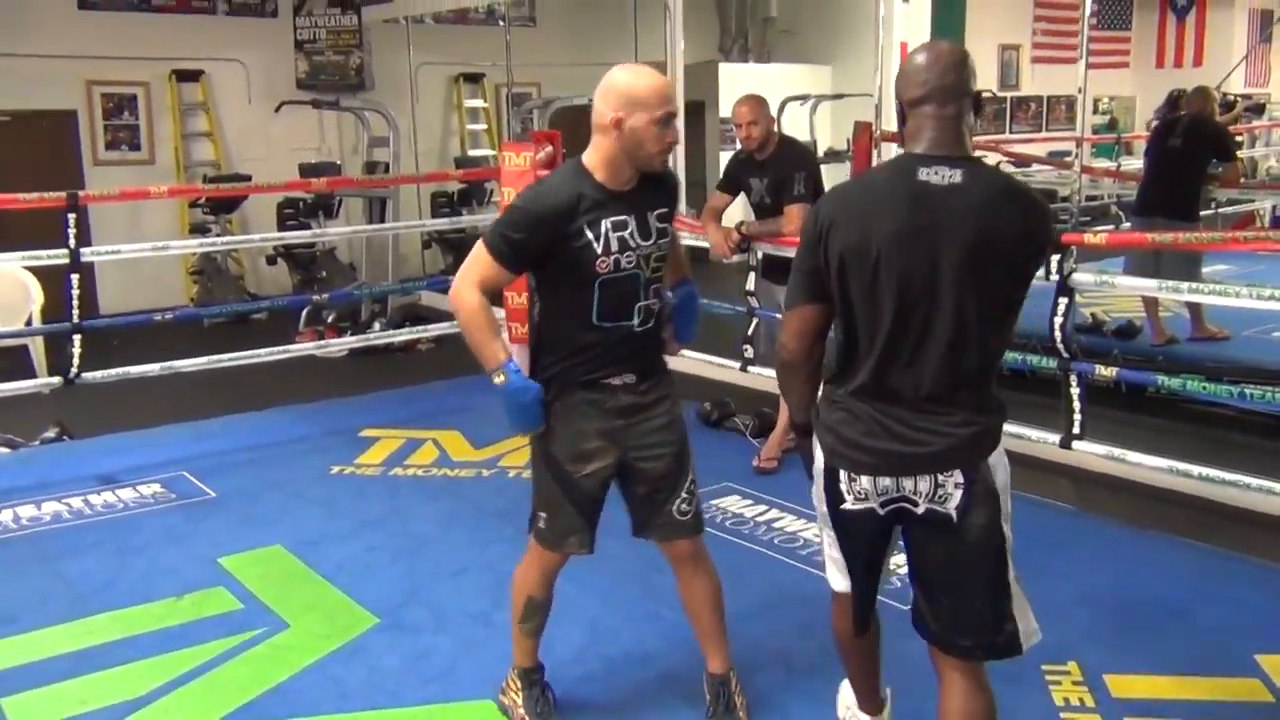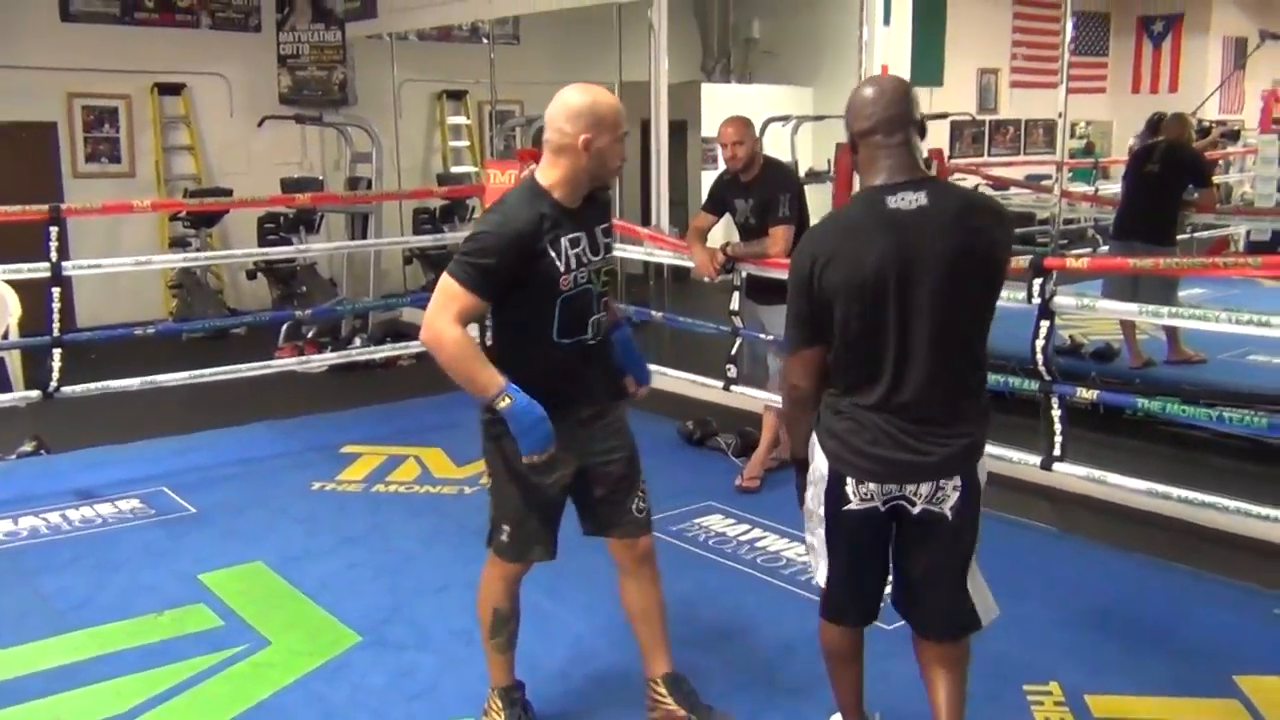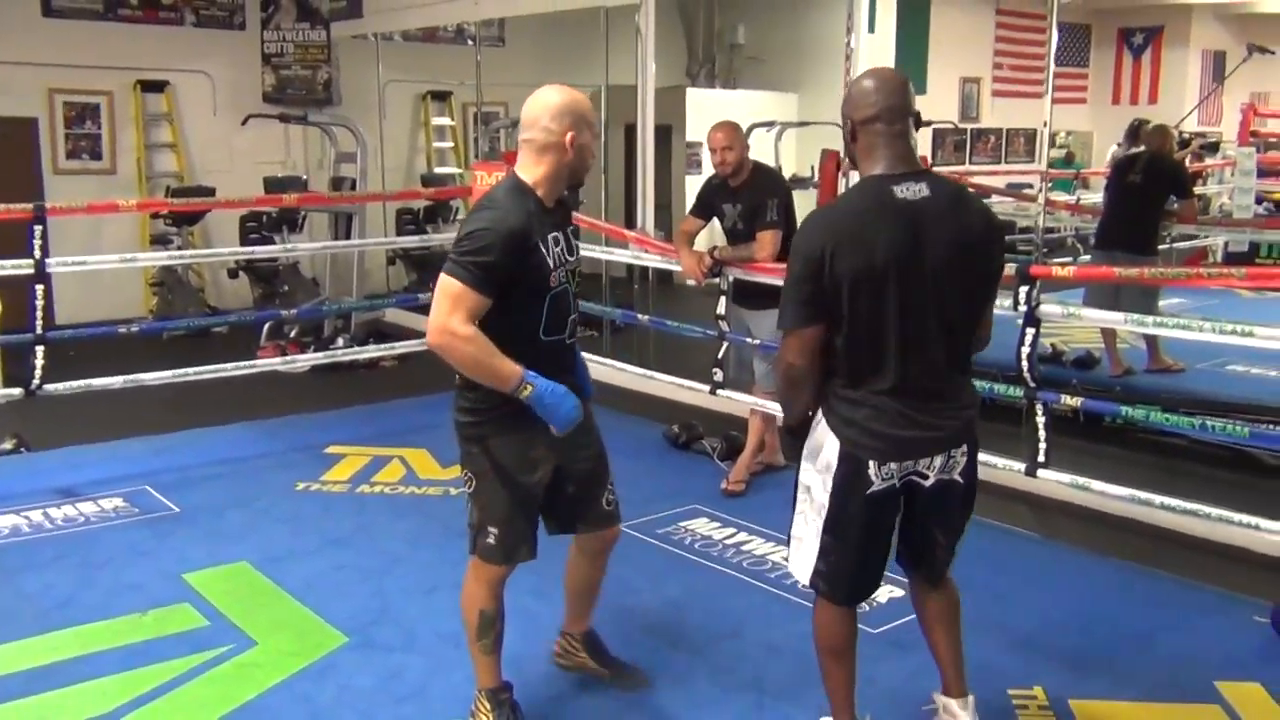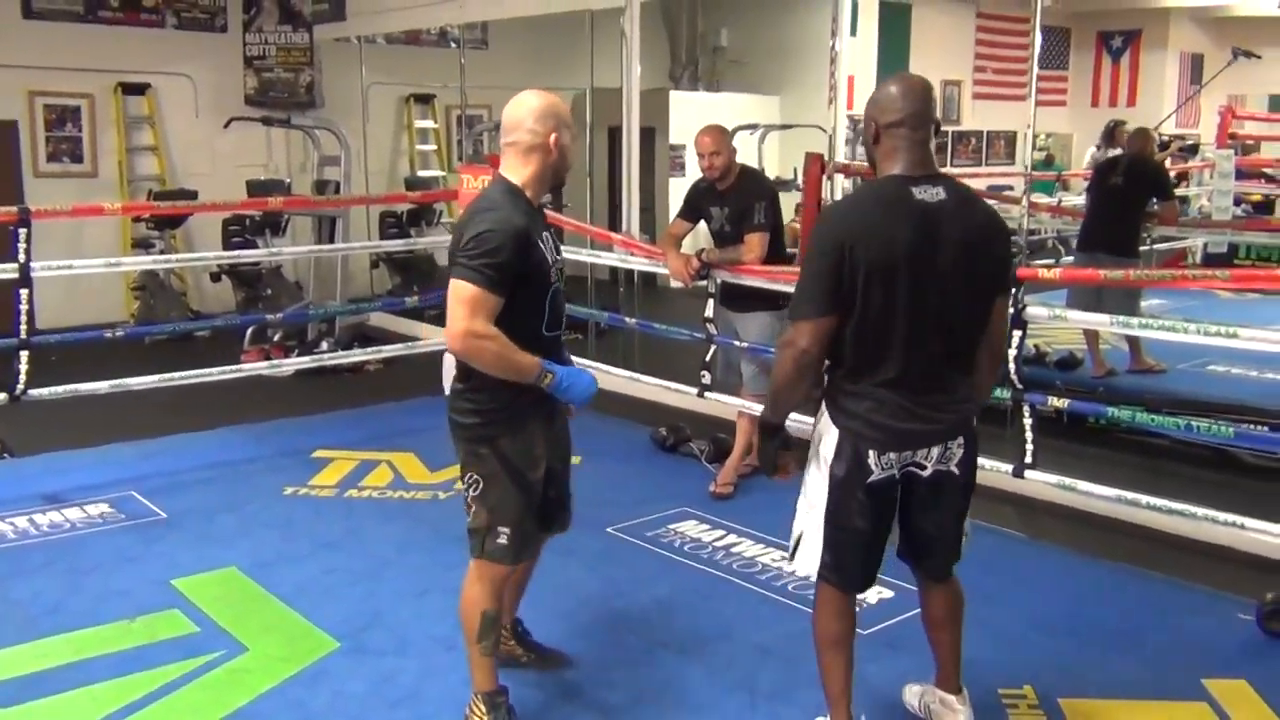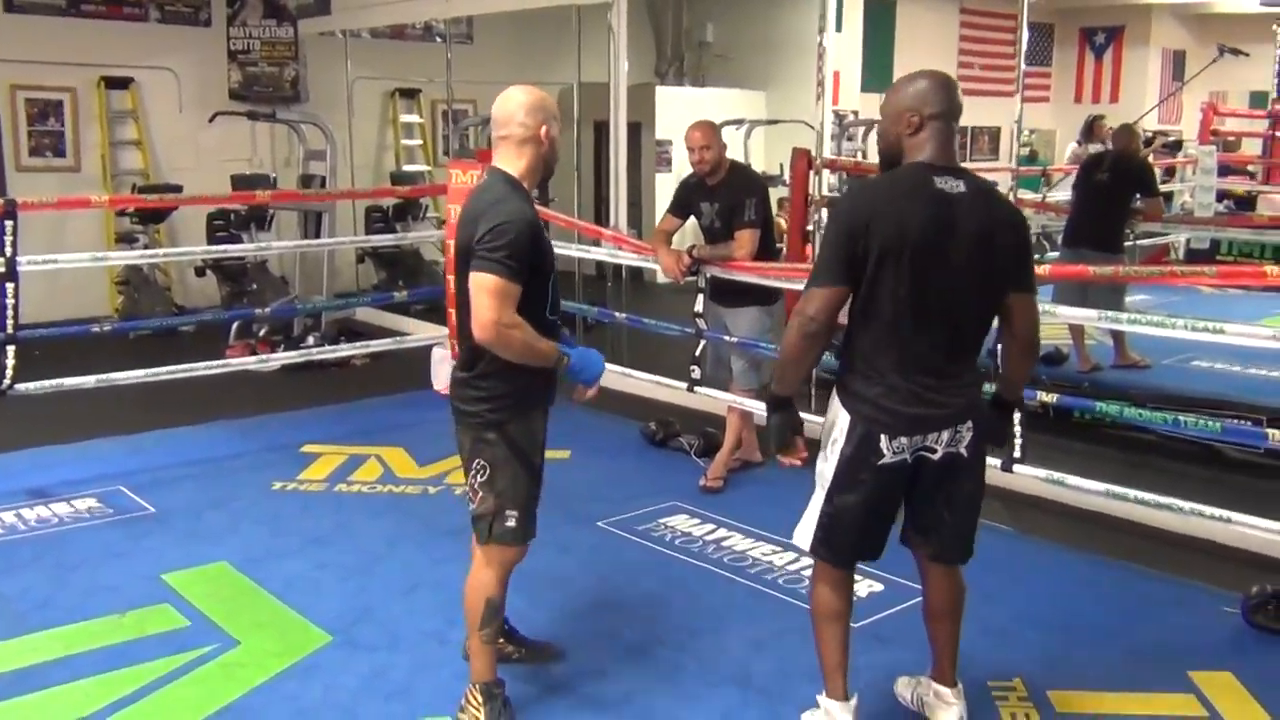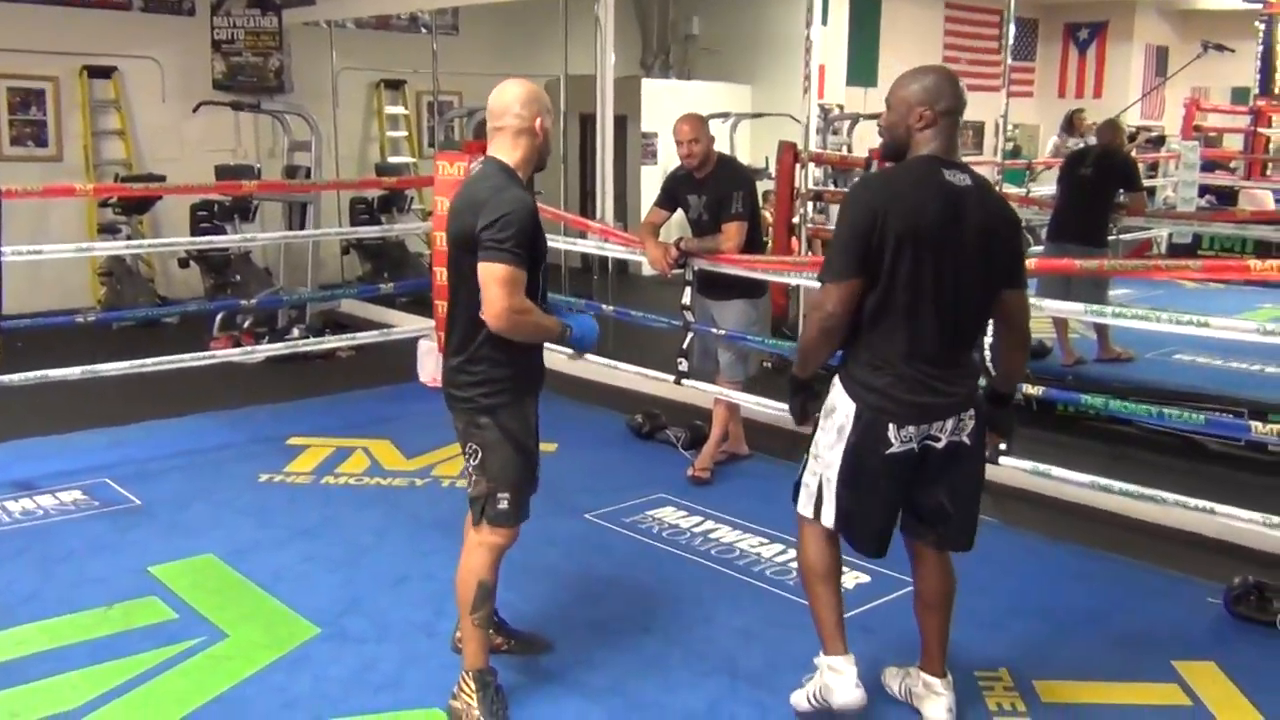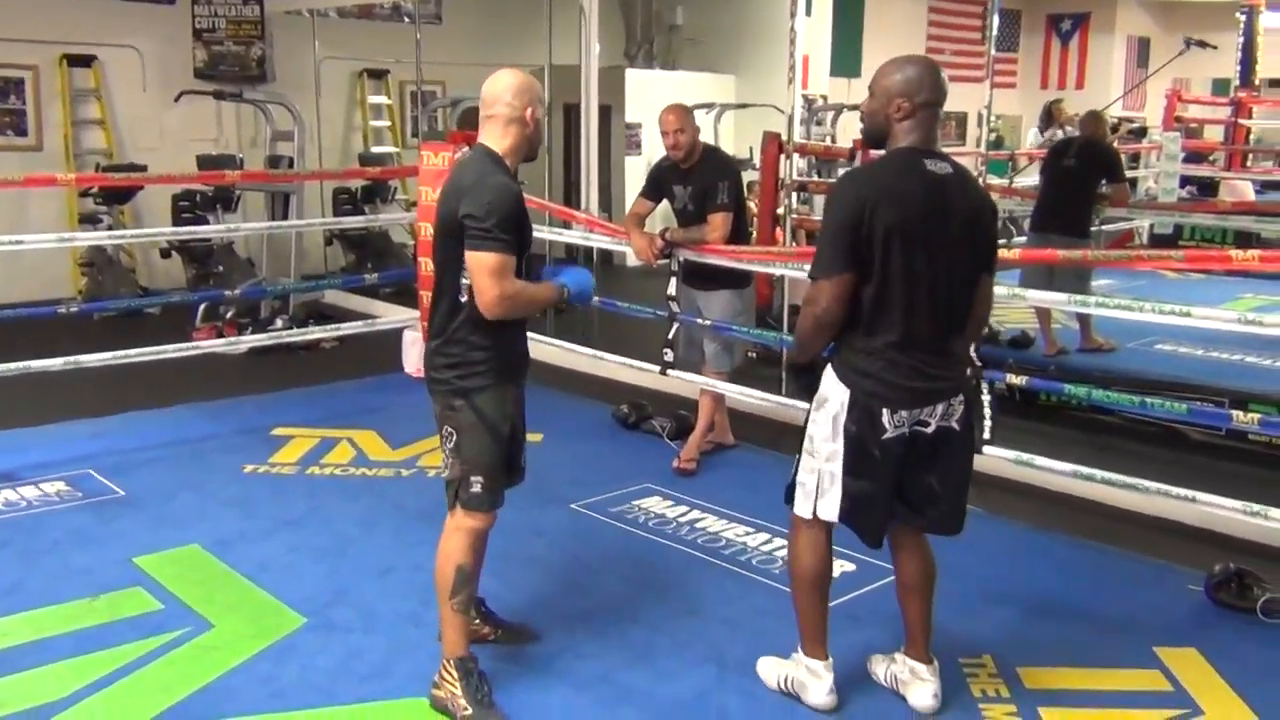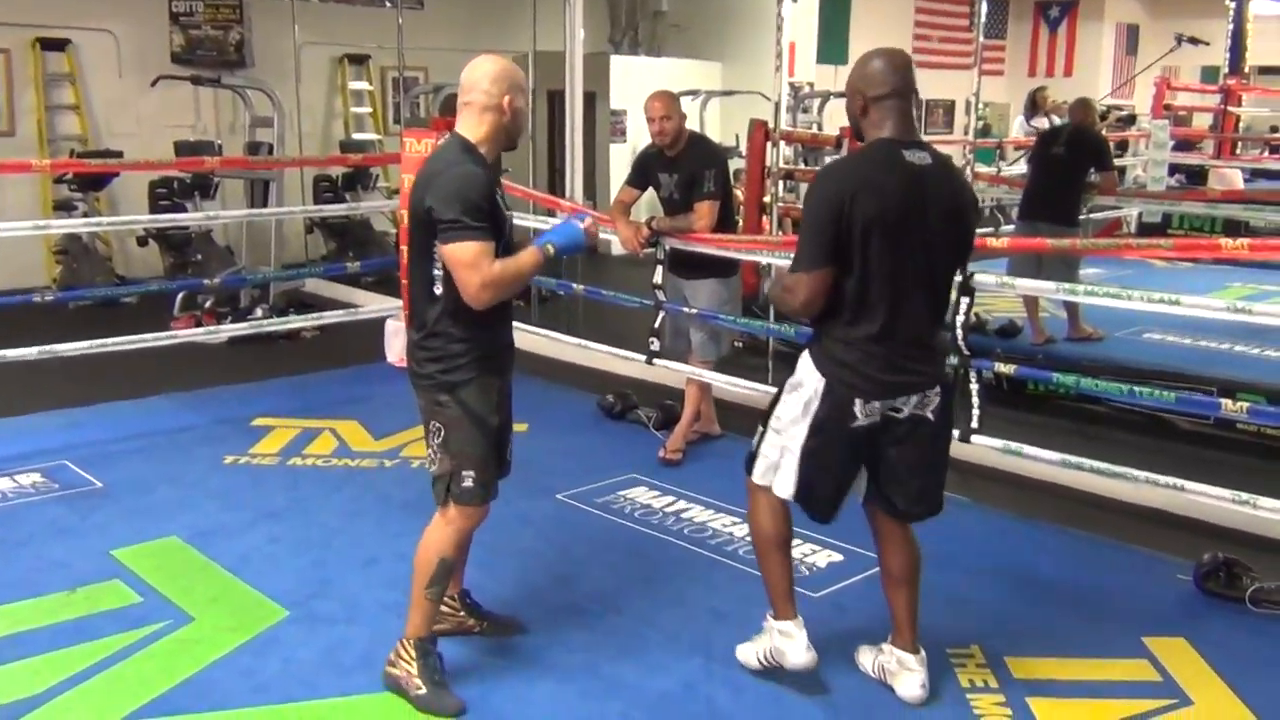
dt=0.2s
person 1, frame 1
left shoulder: (842, 207)
right shoulder: (1023, 212)
left elbow: (795, 349)
left wrist: (804, 426)
left hip: (851, 449)
right hip: (959, 457)
left knee: (851, 592)
right knee: (962, 649)
person 1, frame 2
left shoulder: (826, 242)
right shoulder: (987, 222)
left elbow: (802, 382)
left wrist: (804, 458)
left hip: (850, 458)
right hip: (949, 458)
left knee: (842, 607)
right knee: (942, 620)
person 1, frame 3
left shoulder: (829, 228)
right shoulder: (976, 217)
left elbow: (799, 360)
right elbow: (978, 334)
left wrist: (795, 422)
left hip: (856, 438)
right hip: (948, 435)
left knee: (835, 591)
right knee: (931, 572)
person 1, frame 4
left shoulder: (848, 220)
right shoulder: (984, 222)
left elbow: (806, 344)
right elbow: (992, 342)
left wrist: (772, 424)
left hip: (861, 431)
right hip: (946, 431)
left knee: (837, 584)
right knee: (936, 570)
person 1, frame 5
left shoulder: (865, 202)
right shoulder: (1000, 214)
left elbow: (814, 317)
right elbow: (1022, 330)
left wrist: (779, 400)
right wrist: (1003, 405)
left hip: (870, 415)
right hip: (955, 416)
left knee: (829, 561)
right knee: (938, 555)
person 1, frame 6
left shoulder: (876, 193)
right shoulder: (995, 207)
left elbow: (832, 310)
right elbow: (1015, 324)
left wrist: (801, 379)
right wrist: (1001, 400)
left hip: (873, 399)
right hip: (952, 405)
left knee: (816, 518)
right knee: (930, 543)
left ankle: (838, 665)
person 1, frame 7
left shoulder: (862, 187)
right shoulder: (974, 196)
left elbow: (825, 306)
right elbow: (979, 309)
left wrist: (800, 359)
left hip: (864, 388)
right hip: (942, 390)
left knee: (809, 520)
right knee: (909, 528)
left ankle: (813, 666)
right ankle: (917, 666)
person 1, frame 8
left shoulder: (842, 180)
right shoulder: (953, 184)
left elbow: (805, 297)
left wrist: (779, 285)
left hip: (841, 373)
right hip: (919, 376)
left knee: (768, 485)
right knee: (893, 513)
left ankle: (785, 629)
right ankle: (906, 655)
person 2, frame 1
left shoulder: (661, 185)
right shoulder: (550, 205)
right elbow: (466, 291)
left wrist: (682, 294)
right wrist: (509, 376)
left hip: (650, 396)
right hip: (570, 408)
left knee: (685, 546)
right knee: (549, 550)
person 2, frame 2
left shoulder: (595, 204)
right shoulder: (510, 227)
right elbow: (439, 329)
left wrist: (617, 334)
right wrist: (510, 403)
left hip: (596, 409)
right hip: (532, 425)
left knee: (636, 545)
right knee: (510, 560)
person 2, frame 3
left shoulder: (555, 209)
right shoulder: (500, 223)
right elbow: (445, 330)
right wrist: (530, 389)
left hip: (561, 411)
right hip: (502, 424)
left knee: (600, 528)
right knee: (494, 559)
left ankle: (577, 638)
person 2, frame 4
left shoulder: (525, 212)
right shoulder: (499, 224)
right elbow: (466, 335)
left wrist: (553, 376)
right wrist: (554, 377)
left hip: (533, 413)
right hip: (495, 422)
left knee: (537, 534)
right knee: (494, 558)
left ankle: (507, 632)
person 2, frame 5
left shoulder: (498, 198)
right shoulder: (511, 214)
right elbow: (493, 327)
left wrist: (555, 356)
right wrist: (567, 359)
left hip: (508, 398)
right hip: (498, 405)
left knee: (496, 528)
right knee: (501, 543)
left ankle: (490, 632)
person 2, frame 6
left shoulder: (484, 186)
right shoulder: (510, 203)
right elbow: (505, 312)
left wrist: (552, 318)
right wrist: (569, 329)
left hip: (497, 380)
right hip: (491, 388)
left knee: (494, 517)
right knee: (494, 528)
left ankle: (480, 623)
person 2, frame 7
left shoulder: (480, 175)
right shoulder: (492, 188)
right elbow: (495, 297)
left wrist: (550, 280)
right wrist: (564, 288)
left hip: (491, 366)
right hip: (470, 373)
left knee: (485, 500)
right knee: (471, 513)
left ankle: (468, 611)
person 2, frame 8
left shoulder: (474, 166)
right shoulder: (455, 177)
right elbow: (481, 286)
left wrist: (543, 240)
right wrist: (550, 245)
left hip: (483, 360)
right hip: (453, 368)
left knee: (474, 495)
right knee: (462, 506)
left ankle: (453, 604)
right ankle: (411, 652)
person 3, frame 1
left shoulder: (797, 158)
right shoulder: (741, 162)
left elbow: (793, 224)
right elbow: (711, 208)
left wrist: (743, 230)
right wrist: (713, 230)
right hip: (771, 267)
left ankle: (779, 434)
person 3, frame 2
left shoulder: (781, 179)
right shoulder: (726, 182)
left elbow: (778, 246)
right elbow: (697, 227)
left wrist: (727, 250)
right wrist: (699, 250)
left hip: (789, 292)
right hip: (755, 288)
left knee: (780, 372)
right knee: (765, 371)
left ankle: (762, 455)
right ankle: (784, 445)
person 3, frame 3
left shoulder: (770, 185)
right shoulder: (714, 187)
left elbow: (766, 251)
right elbow: (685, 231)
left wrist: (715, 254)
right wrist: (687, 254)
left hip: (776, 297)
right hip: (742, 293)
left knee: (766, 378)
right knee: (755, 376)
left ankle: (746, 459)
right ankle: (772, 449)
person 3, frame 4
left shoulder: (757, 188)
right shoulder: (701, 191)
left elbow: (753, 254)
right elbow: (671, 235)
left wrist: (703, 257)
right wrist: (673, 257)
left hip: (764, 300)
right hip: (729, 296)
left knee: (754, 381)
right knee: (743, 379)
left ankle: (734, 463)
right ankle: (759, 452)
person 3, frame 5
left shoulder: (747, 184)
right shoulder: (691, 186)
left elbow: (744, 249)
right elbow: (662, 231)
left wrist: (693, 253)
right wrist: (664, 253)
left hip: (754, 295)
right hip: (719, 291)
left knee: (744, 376)
right knee: (731, 375)
left ankle: (723, 457)
right ankle: (749, 447)
person 3, frame 6
left shoulder: (734, 177)
right shoulder: (678, 179)
left elbow: (731, 242)
right elbow: (649, 223)
left wrist: (681, 245)
right wrist: (652, 245)
left hip: (741, 288)
right hip: (706, 284)
left knee: (731, 369)
right knee: (717, 367)
left ankle: (710, 449)
right ankle: (735, 440)
person 3, frame 7
left shoulder: (720, 167)
right shoulder: (664, 170)
left elbow: (716, 233)
right elbow: (634, 214)
left wrist: (666, 236)
right wrist: (637, 236)
left hip: (727, 278)
right hip: (692, 274)
left knee: (716, 359)
right knee: (703, 357)
left ankle: (695, 440)
right ankle: (721, 430)
person 3, frame 8
left shoulder: (706, 155)
right shoulder: (650, 157)
left elbow: (703, 222)
right elbow: (620, 203)
left wrist: (653, 225)
right wrist: (622, 225)
left hip: (713, 266)
right hip: (678, 262)
left knee: (702, 349)
right knee: (689, 346)
left ankle: (682, 430)
right ankle: (707, 420)
person 4, frame 1
left shoulder: (1163, 125)
right shoulder: (1215, 129)
right elbow: (1233, 175)
right wrist: (1207, 176)
left hip: (1146, 205)
right hip: (1180, 209)
left knee: (1146, 271)
right knee: (1187, 272)
left ankle: (1157, 330)
right ankle: (1199, 327)
person 4, frame 2
left shoulder: (1141, 151)
right shoulder: (1192, 156)
right elbow: (1209, 202)
right wrist: (1183, 201)
left hip: (1124, 229)
right hip: (1158, 234)
left knee: (1123, 294)
right knee: (1164, 295)
left ankle: (1134, 353)
right ankle: (1175, 350)
person 4, frame 3
left shoulder: (1123, 162)
right shoulder: (1174, 167)
right elbow: (1190, 213)
right wrist: (1165, 212)
left hip: (1106, 239)
right hip: (1139, 244)
left knee: (1105, 303)
right knee: (1145, 304)
left ankle: (1115, 362)
right ankle: (1155, 359)
person 4, frame 4
left shoulder: (1105, 165)
right shoulder: (1154, 169)
right elbow: (1171, 215)
right wrist: (1147, 214)
left hip: (1088, 241)
right hip: (1121, 246)
left knee: (1087, 305)
right knee: (1127, 305)
left ankle: (1097, 363)
right ankle: (1137, 359)
person 4, frame 5
left shoulder: (1090, 161)
right shoulder: (1139, 165)
right elbow: (1156, 211)
right wrist: (1130, 211)
left hip: (1073, 237)
right hip: (1106, 242)
left knee: (1072, 300)
right knee: (1112, 301)
left ankle: (1083, 358)
right ankle: (1122, 355)
person 4, frame 6
left shoulder: (1075, 156)
right shoulder: (1123, 160)
right elbow: (1139, 206)
right wrist: (1114, 205)
left hip: (1058, 231)
right hip: (1090, 236)
left knee: (1056, 294)
right knee: (1095, 295)
left ankle: (1066, 351)
right ankle: (1105, 348)
person 4, frame 7
left shoulder: (1058, 147)
right shoulder: (1106, 152)
right elbow: (1122, 197)
right wrist: (1098, 197)
left hip: (1040, 222)
right hip: (1073, 227)
left knee: (1039, 284)
right knee: (1078, 285)
left ankle: (1049, 341)
right ankle: (1087, 338)
person 4, frame 8
left shoulder: (1047, 135)
right shoulder: (1095, 140)
right elbow: (1110, 185)
right wrist: (1087, 185)
left hip: (1029, 210)
right hip: (1062, 216)
left knee: (1027, 273)
right knee: (1066, 274)
left ankle: (1037, 330)
right ankle: (1075, 327)
